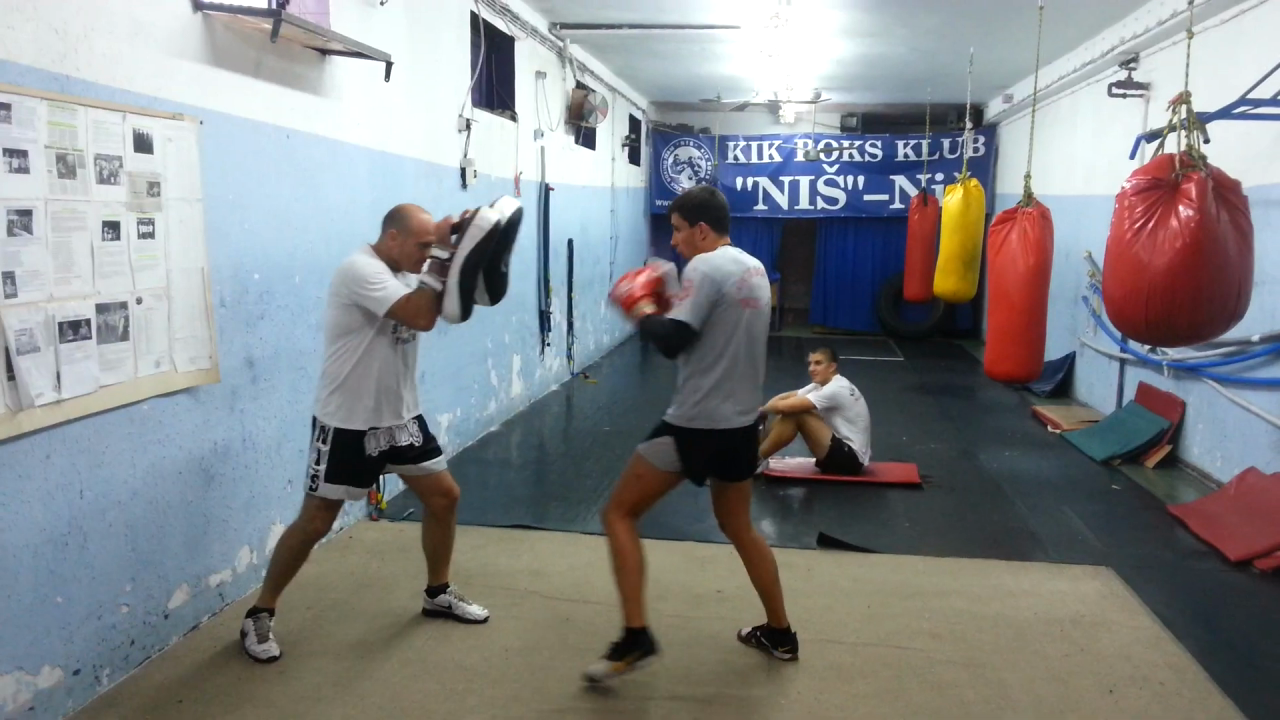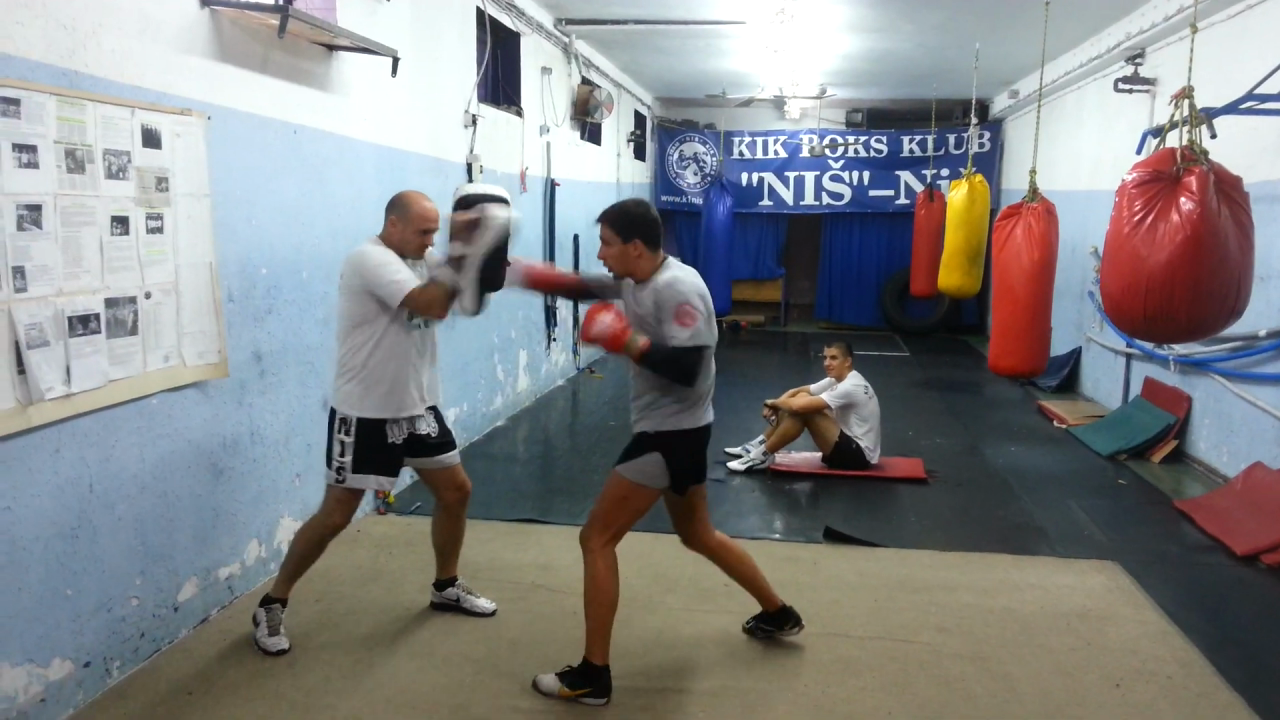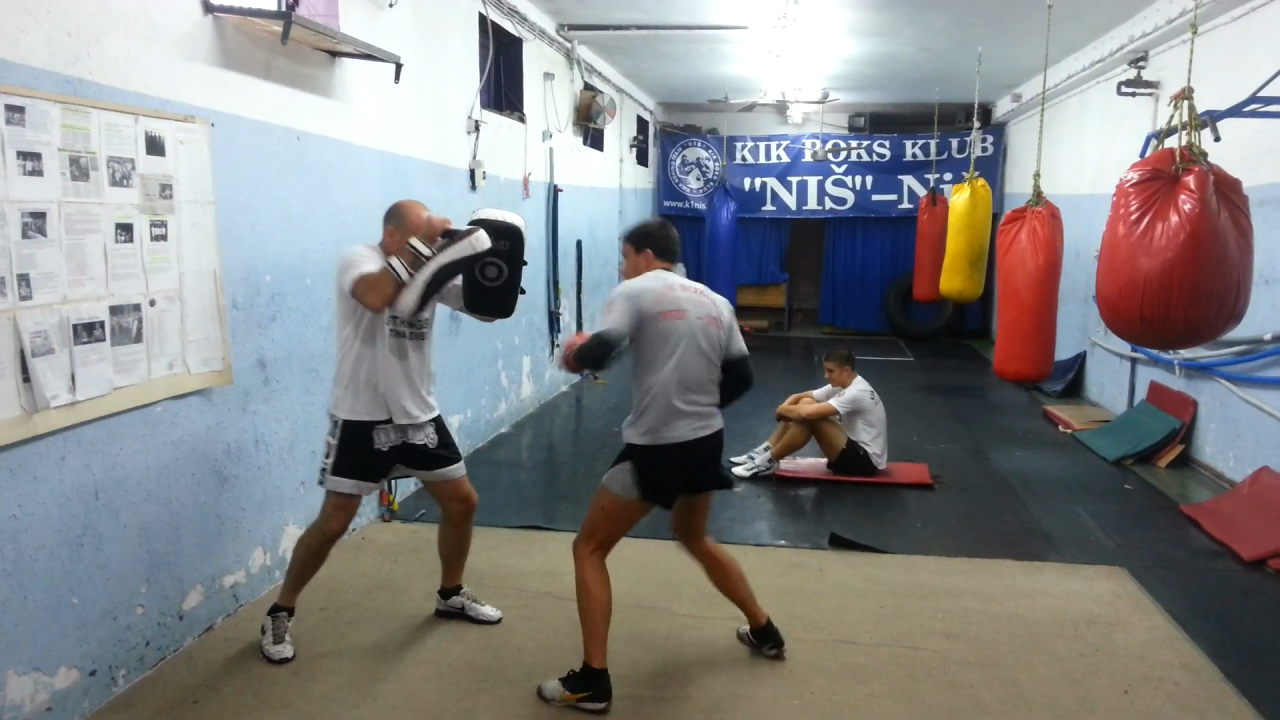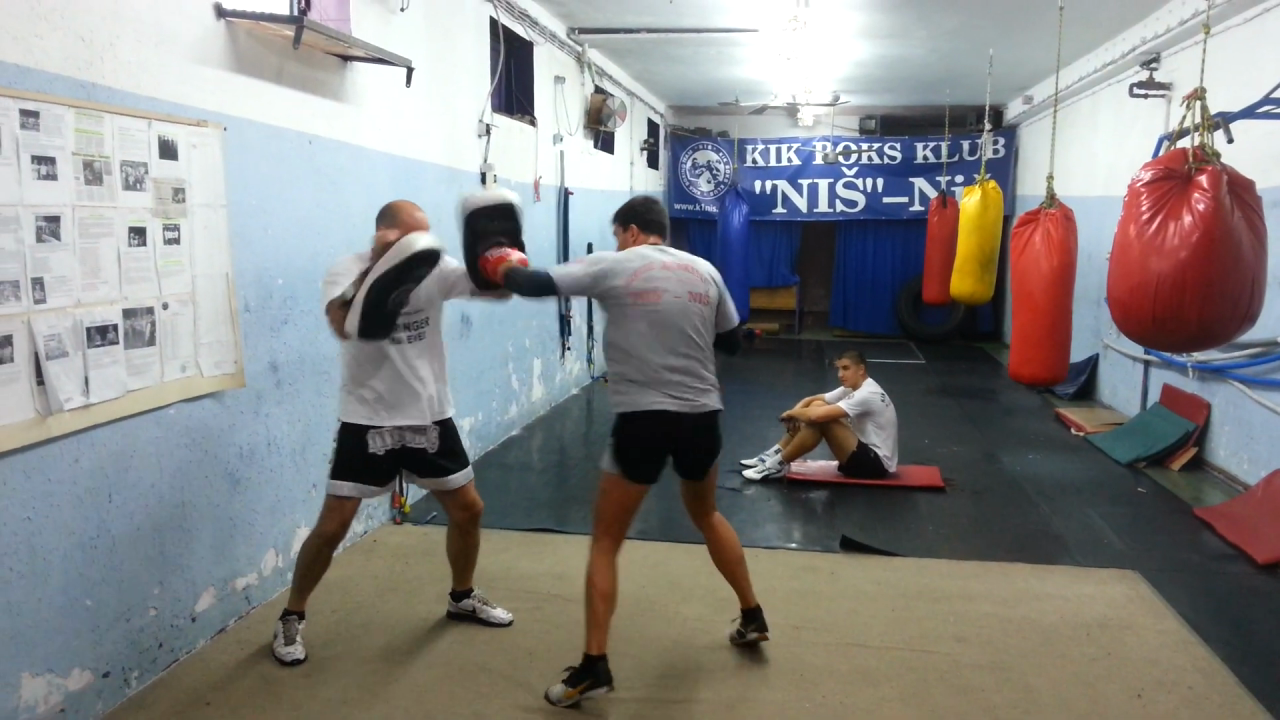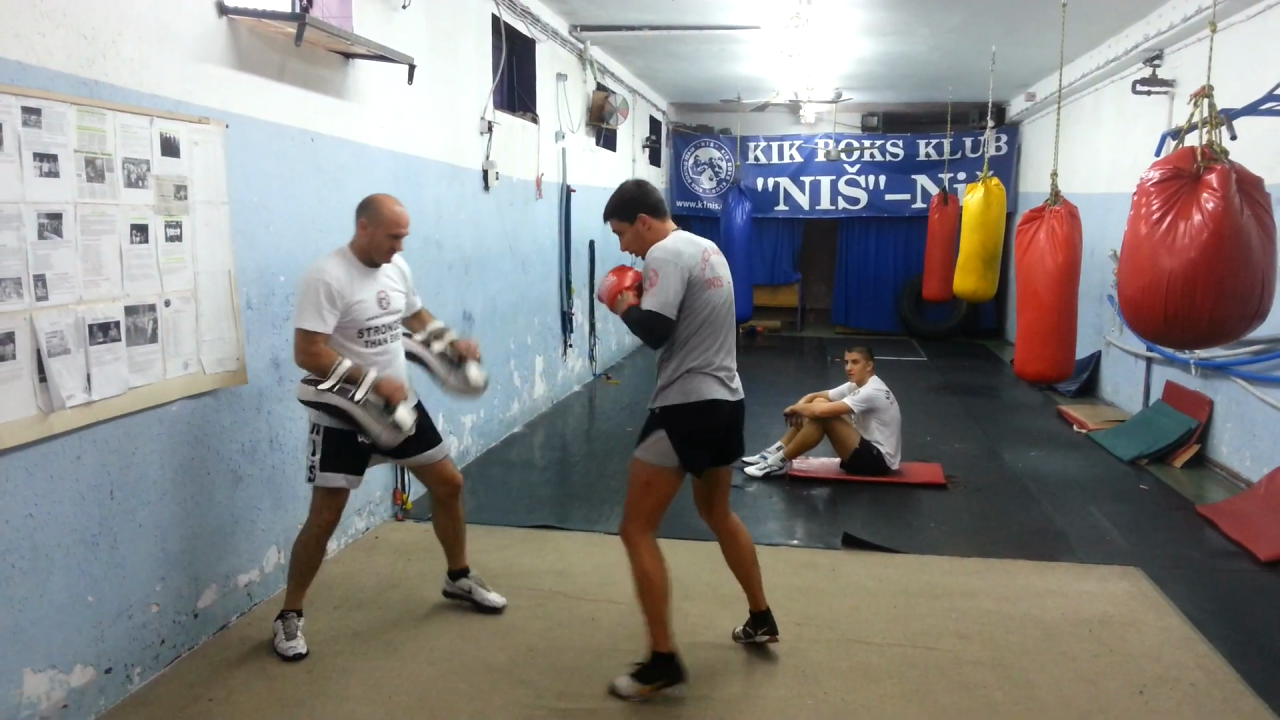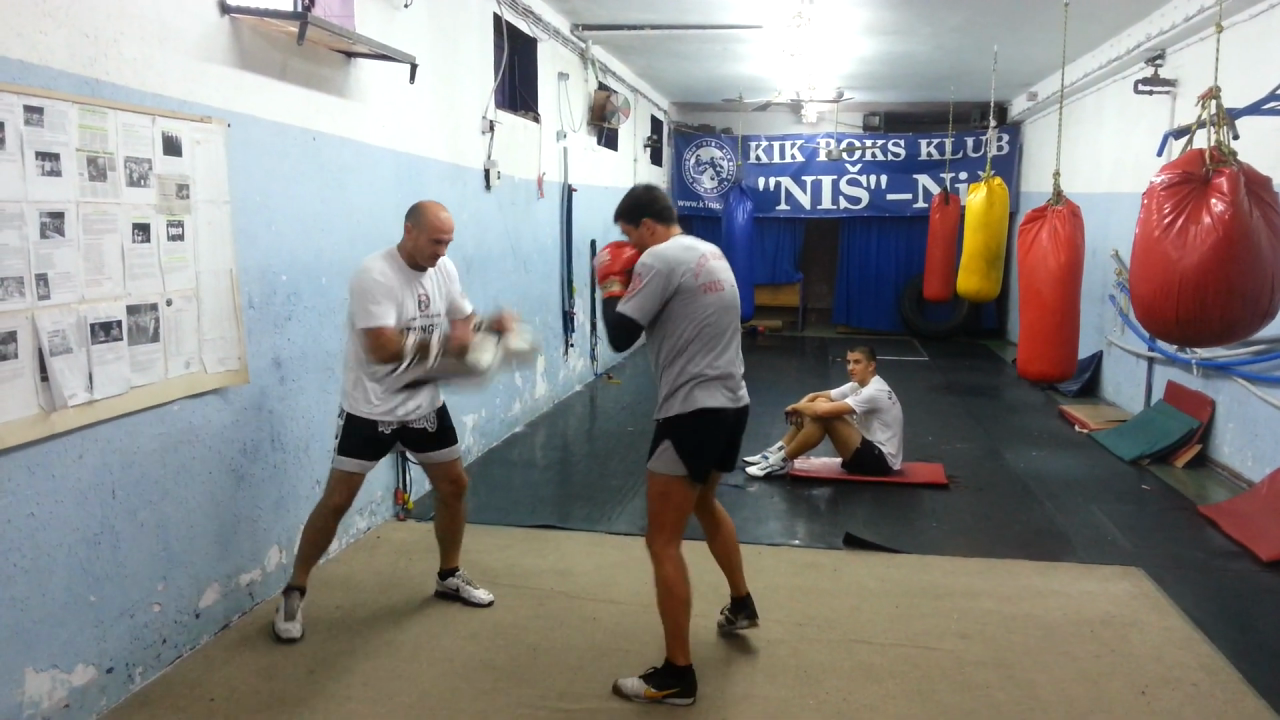
dt=0.4s
person 1, frame 1
left shoulder: (705, 269)
right shoulder: (750, 269)
left elbow: (672, 341)
left wrist: (639, 306)
right wrist: (666, 296)
left hip: (695, 423)
right hip: (742, 422)
left knee: (619, 513)
right knee: (738, 527)
left ankle: (635, 637)
right ankle: (779, 633)
person 1, frame 2
left shoulder: (675, 289)
right shoulder: (639, 279)
left elbow: (686, 368)
right elbow: (599, 293)
left wrist: (630, 344)
right wrist: (555, 280)
left hip: (670, 432)
right hip: (685, 429)
left knee: (596, 540)
right knee: (697, 533)
left ankle: (593, 674)
right ankle: (778, 612)
person 1, frame 3
left shoulder: (636, 291)
right shoulder: (715, 303)
left elbow: (598, 349)
right elbow: (741, 377)
left wrist: (574, 351)
left hip: (658, 445)
right hip: (704, 439)
left knee: (589, 548)
right knee: (695, 540)
left ankle: (593, 678)
right ankle: (764, 631)
person 1, frame 4
left shoulder: (614, 266)
right shoulder: (705, 272)
left elbow: (546, 283)
right elbow: (731, 341)
left wrist: (507, 270)
left hip: (642, 417)
right hip: (702, 414)
left knee: (604, 541)
right knee: (707, 516)
left ankle: (593, 668)
right ankle: (753, 617)
person 1, frame 5
left shoulder: (665, 254)
right shoulder: (705, 248)
left elbow: (654, 331)
left wrist: (623, 304)
right wrist: (639, 298)
left hip: (685, 406)
right hip: (726, 400)
left knee: (636, 530)
right knee: (716, 510)
left ankle: (663, 663)
right ankle: (760, 619)
person 1, frame 6
left shoulder: (660, 259)
right shoulder: (711, 253)
left elbow: (621, 335)
left wrist: (611, 289)
right wrist: (634, 284)
left hip: (690, 413)
right hip: (731, 405)
left knee: (663, 540)
right knee: (705, 503)
left ankle: (677, 674)
right ankle: (741, 603)
person 2, frame 1
left shoulder: (406, 271)
right shoulder: (361, 269)
right elbow: (420, 318)
left wrist: (469, 242)
right wrist: (440, 255)
left hip: (399, 415)
right hip: (346, 423)
left knee: (444, 497)
right knee: (314, 524)
left ankle: (438, 593)
right ankle: (259, 614)
person 2, frame 2
left shoulder: (417, 261)
right shoulder: (368, 258)
left elbow: (473, 289)
right elbow: (433, 306)
left wrist: (479, 245)
right wrist: (462, 247)
left hip: (416, 404)
right hip: (365, 412)
left knee: (456, 491)
right knee: (335, 516)
left ankle: (446, 586)
right ankle: (272, 604)
person 2, frame 3
left shoulder: (429, 272)
right shoulder: (359, 260)
right elbow: (376, 297)
right wrist: (419, 246)
left hip: (418, 414)
right hip: (361, 418)
left knee: (462, 501)
right knee: (333, 523)
left ankle: (451, 595)
right ankle: (280, 614)
person 2, frame 4
left shoulder: (432, 269)
right shoulder: (346, 271)
right elbow: (342, 323)
right wrist: (374, 262)
left hip: (430, 418)
right hip: (366, 422)
left knee: (467, 509)
right knee: (331, 528)
left ankle: (463, 597)
right ankle: (291, 618)
person 2, frame 5
left shoulder: (396, 268)
right shoulder: (324, 277)
left elbow: (415, 317)
right elbow: (308, 353)
left wrist: (452, 343)
right wrist: (371, 384)
left hip: (401, 407)
right hip: (342, 418)
left knee: (448, 484)
right knee: (324, 517)
left ankle: (460, 578)
right ankle: (290, 616)
person 2, frame 6
left shoulder: (443, 270)
right shoulder: (374, 274)
left elbow: (465, 320)
right elbow: (381, 348)
left wrist: (493, 324)
right wrist: (441, 342)
left hip: (425, 404)
right hip: (370, 408)
left knee: (454, 484)
right knee: (337, 499)
left ankle: (450, 576)
right ankle: (295, 592)
